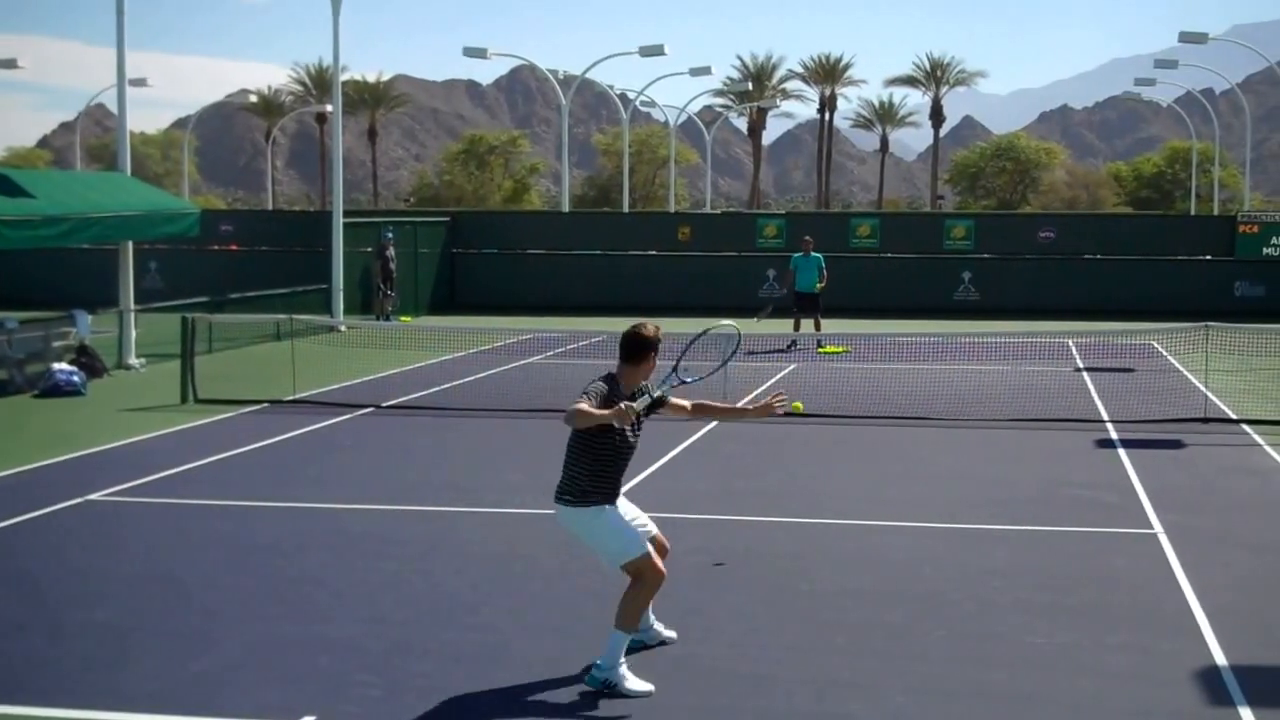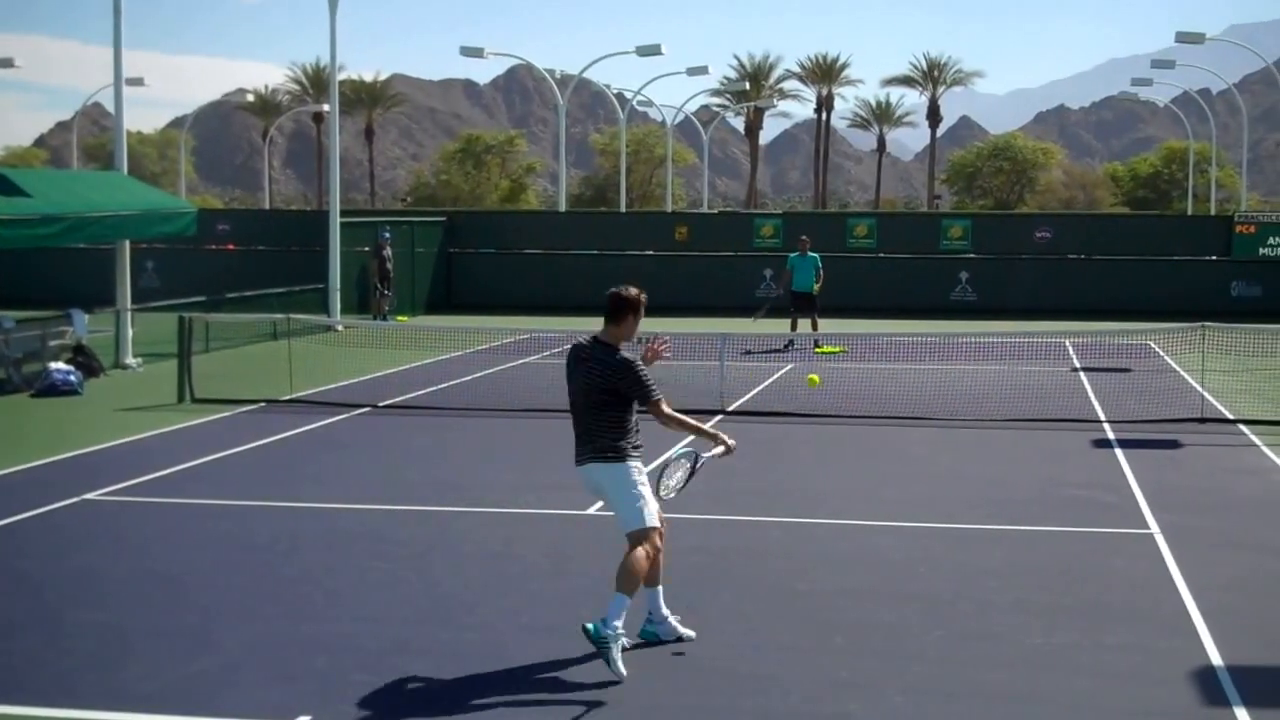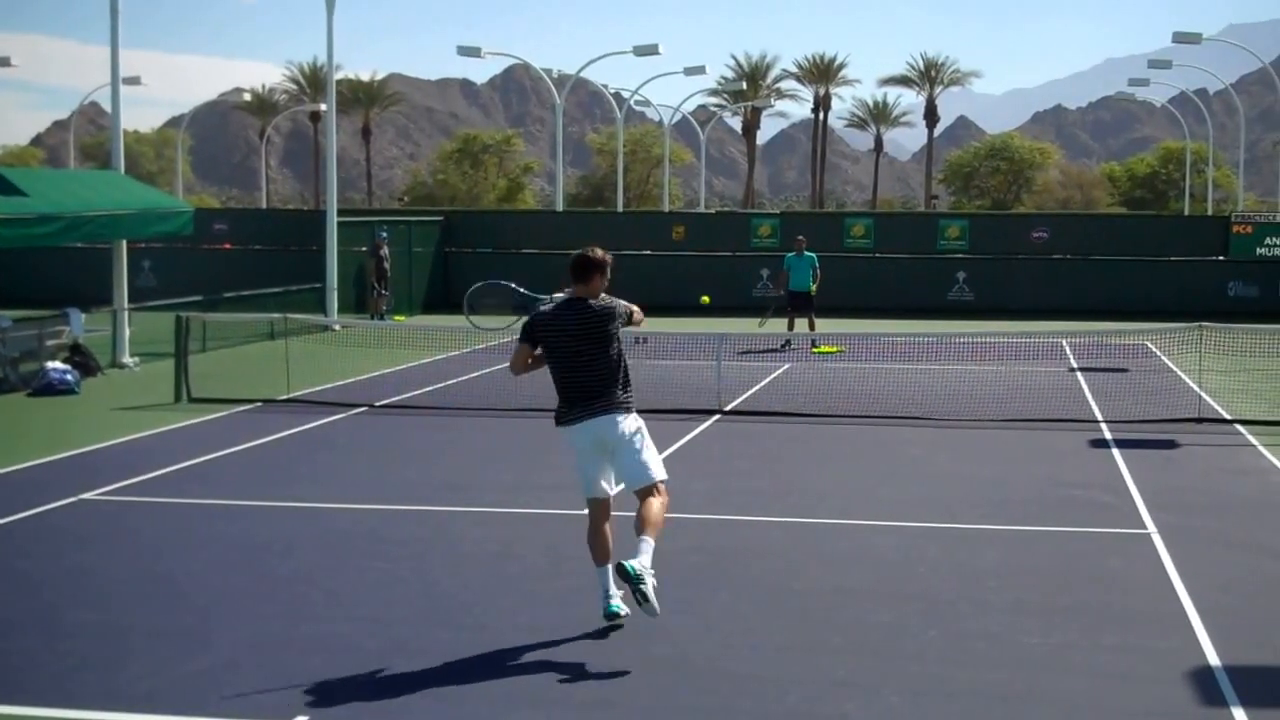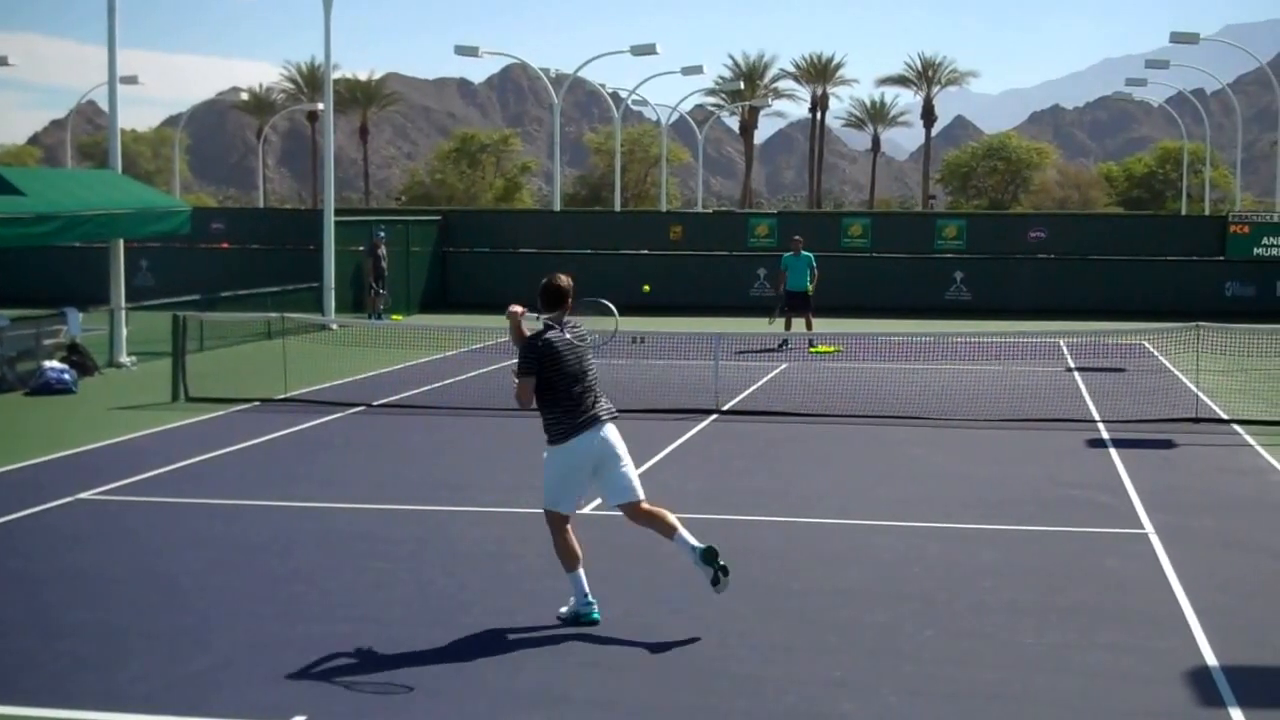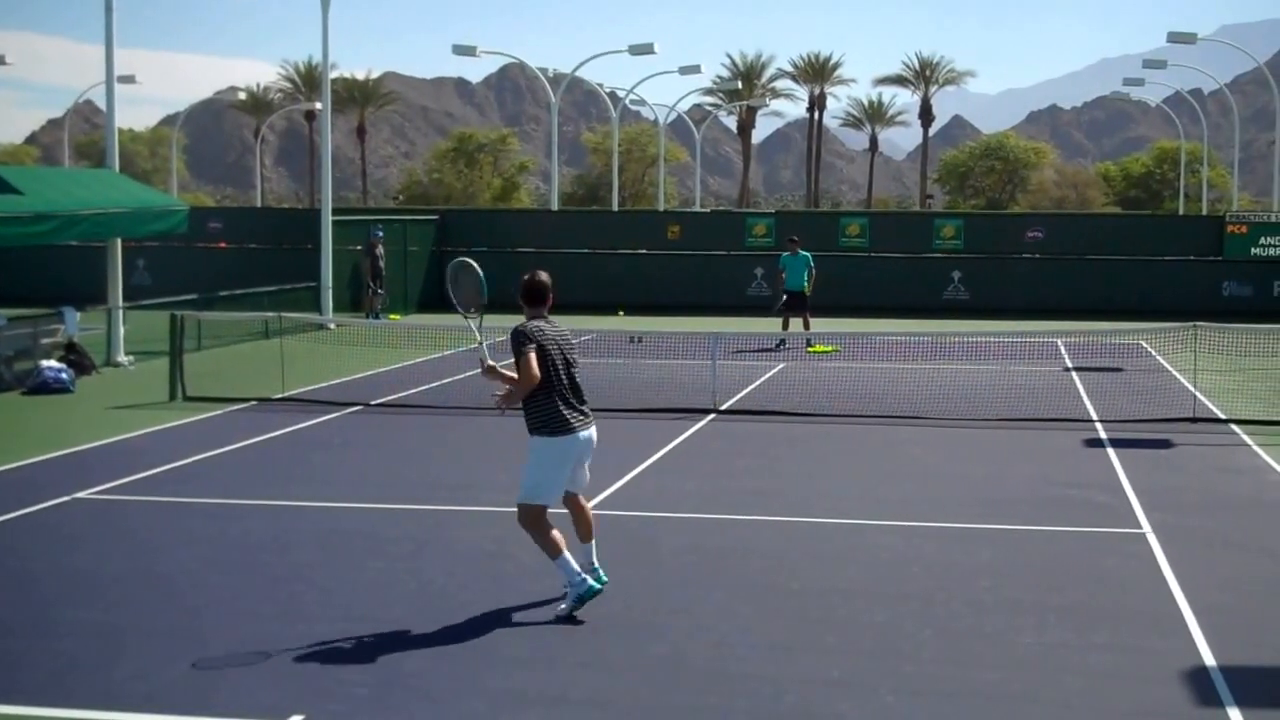
dt=0.2s
person 1, frame 1
left shoulder: (640, 393)
right shoulder: (600, 392)
left elbow: (691, 409)
right elbow: (572, 416)
left wrist: (750, 411)
right wrist: (609, 416)
left hip: (603, 501)
right hip: (584, 506)
left knee: (658, 550)
right knee: (650, 572)
left ankle: (642, 627)
right ankle: (609, 668)
person 1, frame 2
left shoulder: (578, 351)
right shoulder: (627, 365)
right elbow: (664, 415)
left wrist: (642, 360)
right wrist: (712, 435)
left hip: (592, 463)
right hip: (615, 465)
left knee: (654, 530)
right knee: (646, 544)
left ankle: (658, 620)
right ankle: (609, 628)
person 1, frame 3
left shoulder: (540, 319)
right shoulder: (607, 310)
left elbow: (516, 367)
right elbow: (636, 315)
left hip: (574, 426)
right hip: (617, 418)
left knee: (599, 510)
right knee: (654, 494)
left ankle: (611, 598)
right ankle: (639, 566)
person 1, frame 4
left shoulder: (533, 343)
right shoulder: (574, 330)
left elbow: (524, 400)
right wrist: (518, 322)
left hip: (565, 444)
right hip: (603, 432)
left knee: (556, 520)
right knee: (639, 510)
left ankle: (583, 601)
right ankle: (698, 552)
person 1, frame 5
left shoulder: (523, 331)
right shoulder: (563, 333)
left elbow: (533, 377)
left wrist: (513, 397)
right wrist: (498, 373)
left hip: (552, 436)
right hip: (584, 430)
left knee: (530, 516)
right knee: (573, 496)
left ankle: (579, 583)
right ankle: (591, 569)
